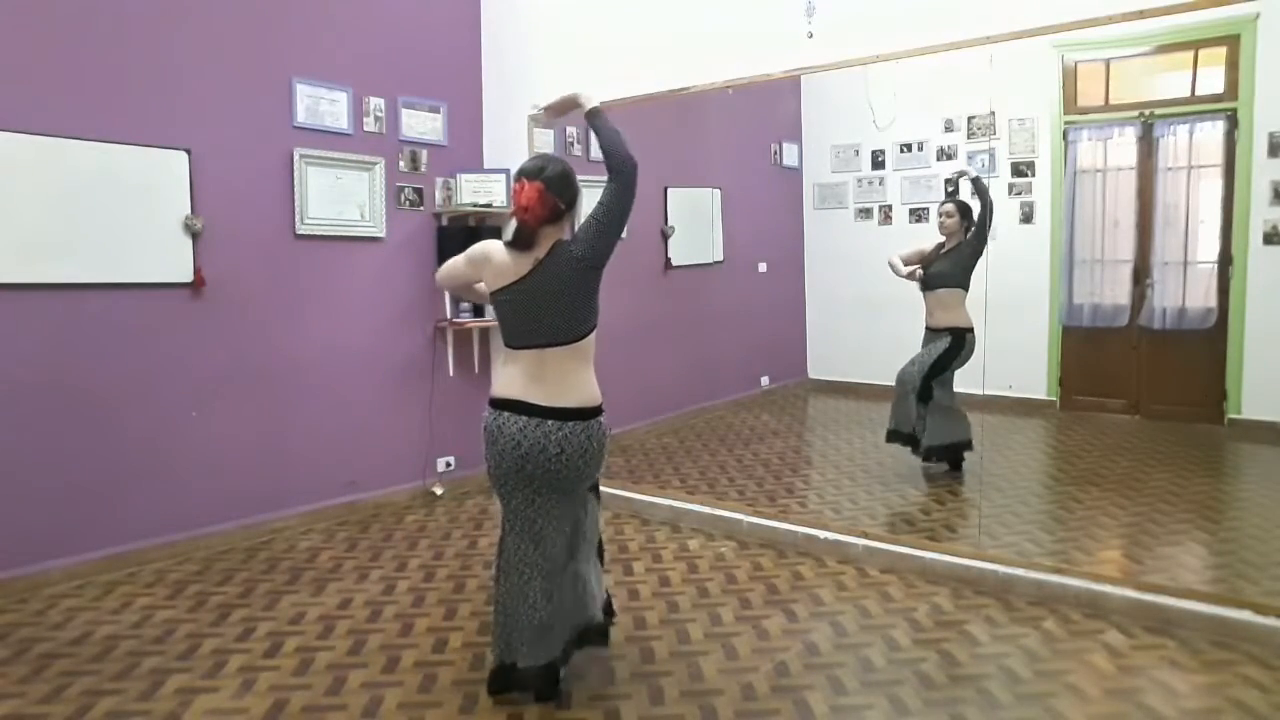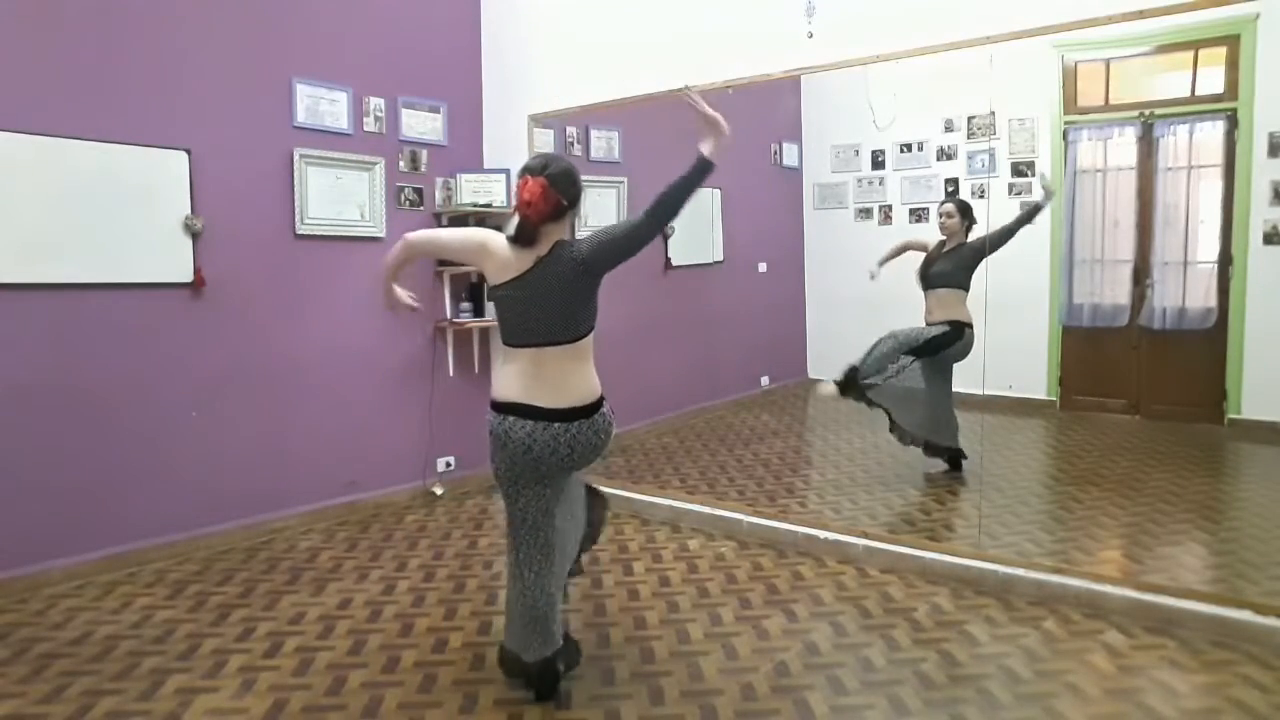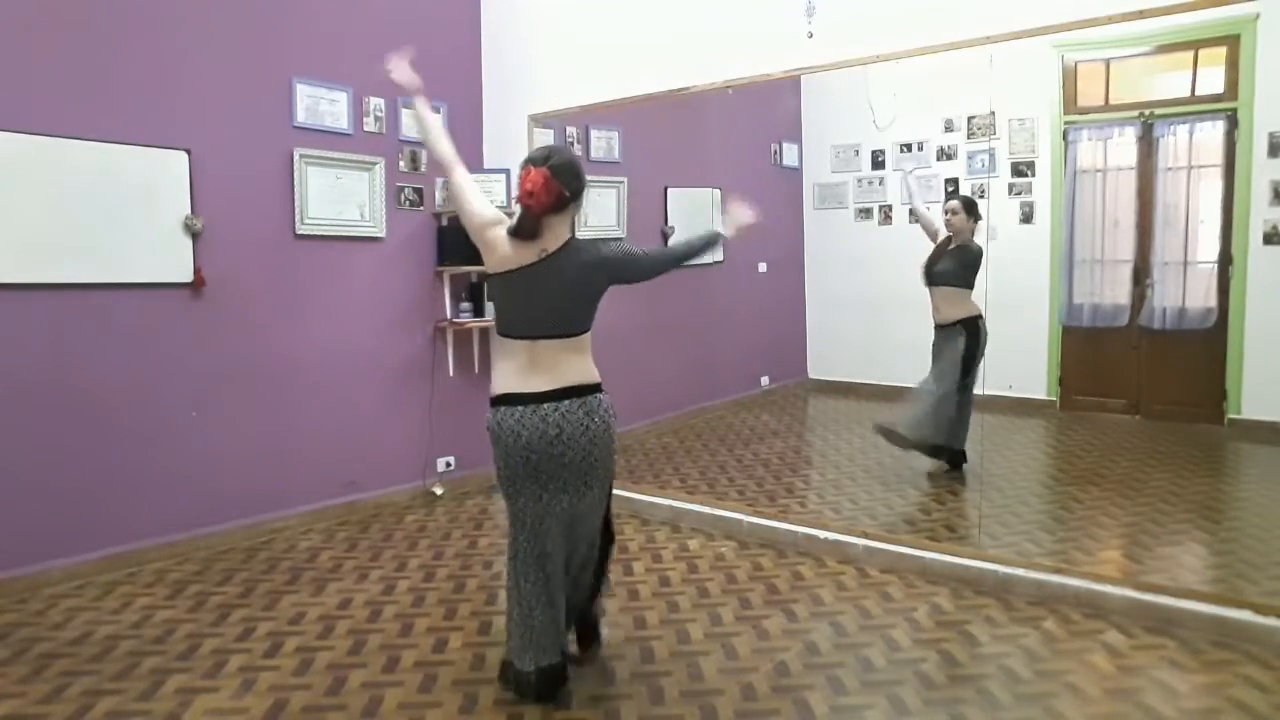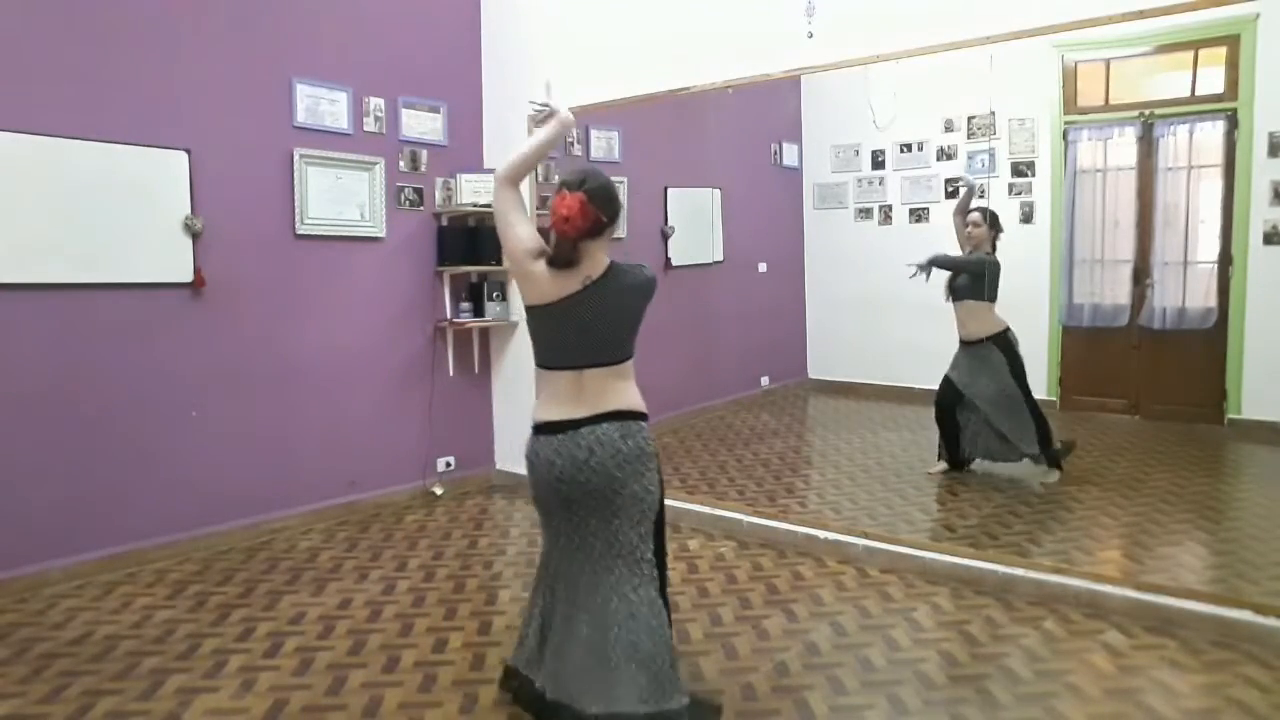
dt=0.5s
person 1, frame 1
left shoulder: (490, 258)
right shoulder: (583, 258)
left elbow: (446, 279)
right elbow: (626, 176)
right wrist: (590, 108)
left hip: (508, 428)
right hip: (576, 430)
left knee: (525, 542)
right knee: (569, 523)
left ankle: (532, 666)
right ankle: (578, 620)
person 1, frame 2
left shoulder: (491, 251)
right shoulder: (584, 261)
left elbow: (410, 242)
right elbow: (657, 216)
left wrist: (390, 285)
right wrist: (707, 151)
left hip: (514, 428)
right hip: (582, 427)
left knee: (531, 543)
left ankle: (539, 664)
person 1, frame 3
left shoulder: (495, 242)
right shoulder: (594, 258)
left elbow: (449, 164)
right elbow: (667, 259)
left wrist: (414, 94)
right wrist: (725, 228)
left hip: (513, 421)
right hip: (582, 415)
left knee: (531, 543)
right knee: (587, 532)
left ankle: (541, 670)
right ankle: (582, 633)
person 1, frame 4
left shoulder: (531, 271)
right shoulder: (637, 282)
left elbow: (504, 183)
left wrist: (554, 129)
left hip: (551, 449)
right hip: (621, 445)
left knee: (565, 564)
right knee: (635, 583)
person 2, frame 1
left shoulder: (970, 250)
right shoulder: (932, 252)
left elbow: (987, 209)
right elbow: (895, 257)
left wrist: (973, 178)
right wrist: (904, 272)
left hip: (957, 336)
right hip: (933, 336)
left knee: (912, 378)
right knee: (937, 394)
left ankle: (937, 447)
right ankle: (951, 459)
person 2, frame 2
left shoulder: (971, 251)
right shoulder: (935, 248)
left elbow: (1010, 229)
right elbow: (906, 243)
left wrist: (1043, 202)
right wrist: (879, 264)
left hip: (956, 333)
right hip: (934, 334)
left knee: (896, 341)
right knee: (937, 397)
left ankle: (846, 385)
right ankle: (953, 460)
person 2, frame 3
left shoulder: (971, 252)
right shoulder: (943, 242)
left elbow: (968, 252)
right elbow: (919, 209)
left wrist: (965, 237)
right wrist: (910, 180)
left hip: (966, 328)
right hip: (944, 331)
left knee: (948, 388)
right knee: (944, 390)
right ankle: (952, 459)
person 2, frame 4
left shoulder: (987, 263)
right shoulder: (969, 254)
left elbow: (945, 262)
right elbow: (956, 215)
left wrist: (927, 263)
right wrist: (968, 192)
left hip: (995, 344)
right hip: (968, 349)
left knee: (1021, 403)
right knee: (945, 402)
left ankle: (1053, 462)
right ankle: (953, 459)
